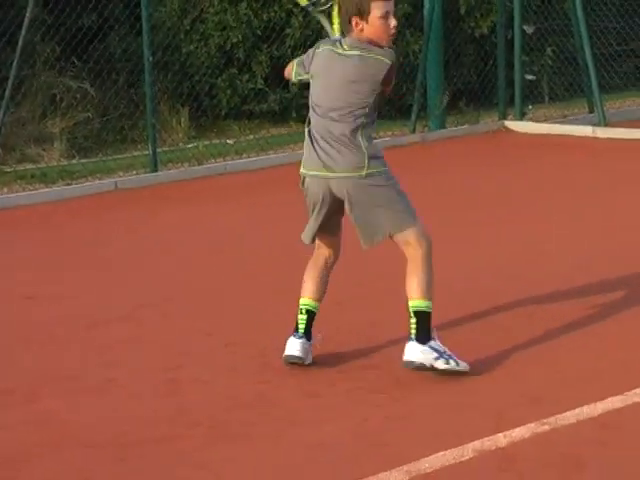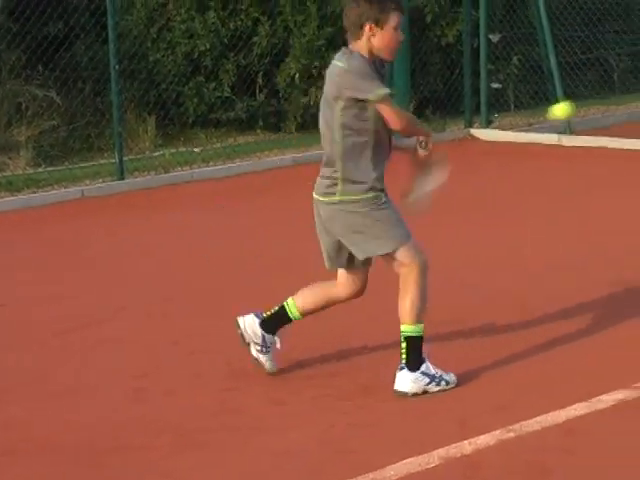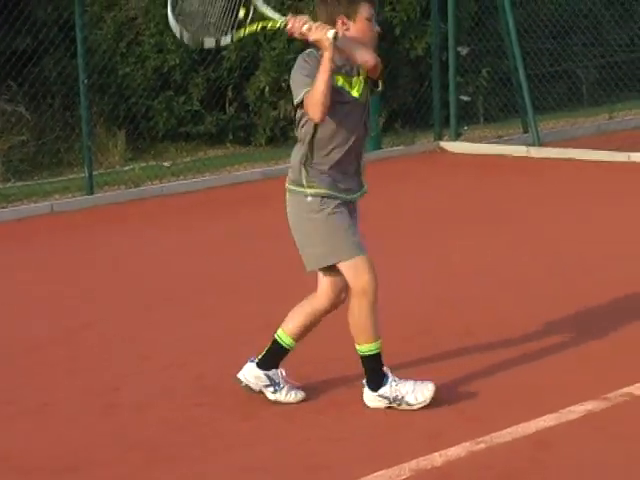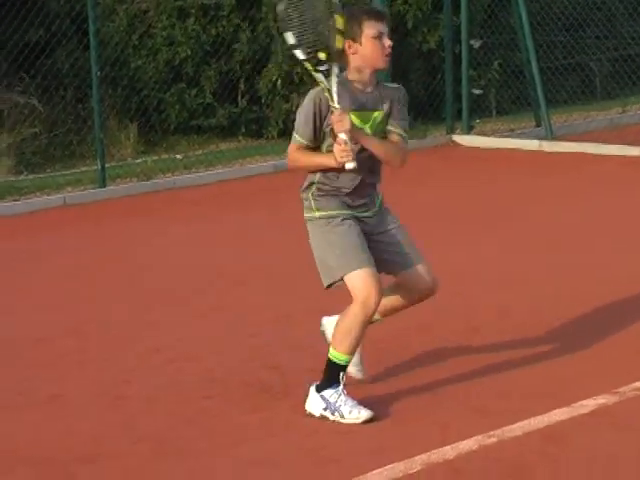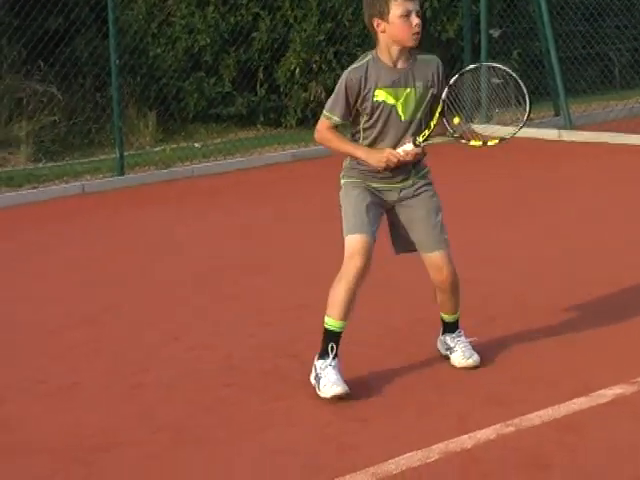
dt=0.3s
person 1, frame 1
left shoulder: (323, 50)
right shoulder: (383, 61)
left elbow: (290, 73)
left hip: (315, 170)
right hip: (360, 169)
left knee: (325, 252)
right knee: (417, 247)
left ankle: (300, 338)
right ankle: (422, 343)
person 1, frame 2
left shoulder: (377, 68)
right shoulder: (347, 63)
right elbow: (399, 121)
right wrist: (422, 135)
left hip: (349, 191)
right hip: (351, 192)
left knee: (349, 286)
right knee: (414, 266)
left ankle: (263, 326)
right ankle: (414, 368)
person 1, frame 3
left shoulder: (362, 65)
right shoulder: (310, 62)
left elbow: (371, 60)
right elbow: (318, 112)
right wrist: (327, 48)
left hip: (344, 194)
right hip: (313, 194)
left knee: (332, 292)
right knee: (363, 282)
left ankle: (263, 369)
right ankle: (377, 384)
person 1, frame 4
left shoulder: (392, 95)
right shoulder: (321, 98)
left elbow: (398, 158)
right elbow: (294, 156)
left wrist: (358, 136)
right wrist: (332, 158)
left hip: (370, 206)
right hip: (328, 210)
left knee: (422, 284)
right knee: (368, 296)
left ankle: (341, 327)
right ankle: (325, 391)
person 1, frame 5
left shoulder: (432, 67)
right shoulder: (357, 76)
right elbow: (323, 132)
left wrist: (418, 146)
right wrist: (369, 155)
left hip: (413, 183)
right hip: (363, 182)
left knee: (443, 271)
right knee: (356, 261)
left ankle: (450, 335)
right ankle: (326, 359)
